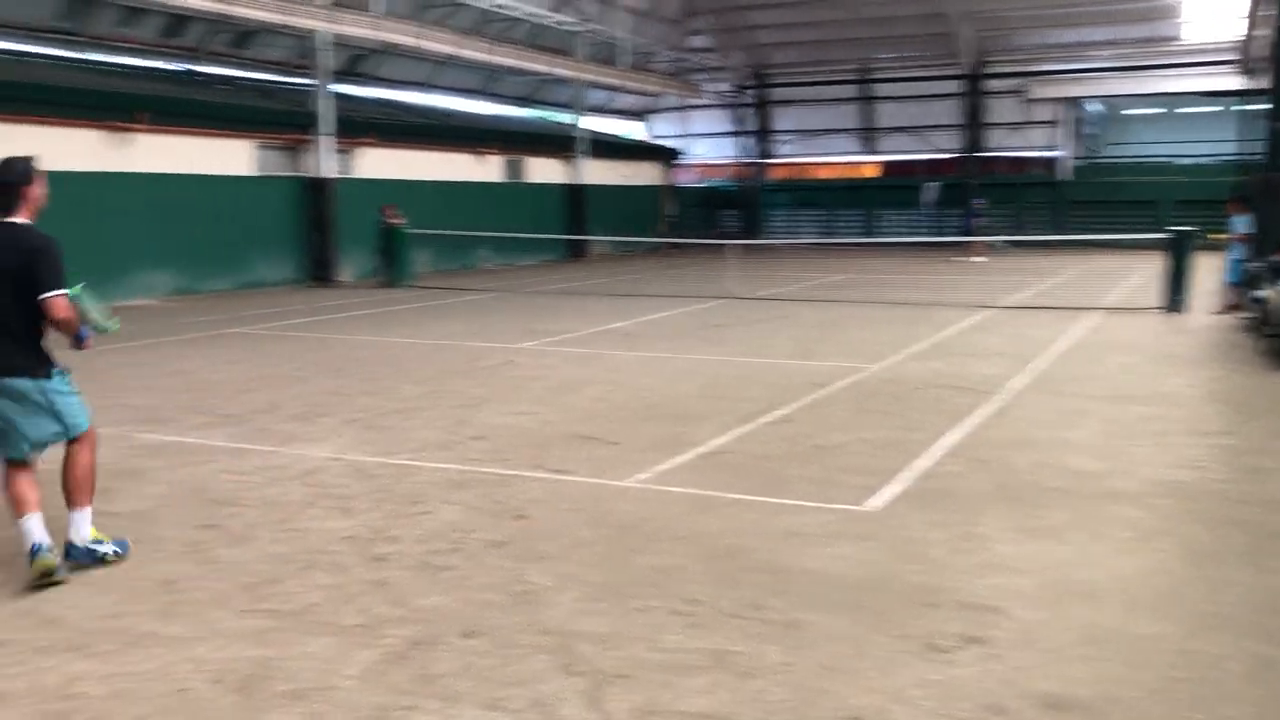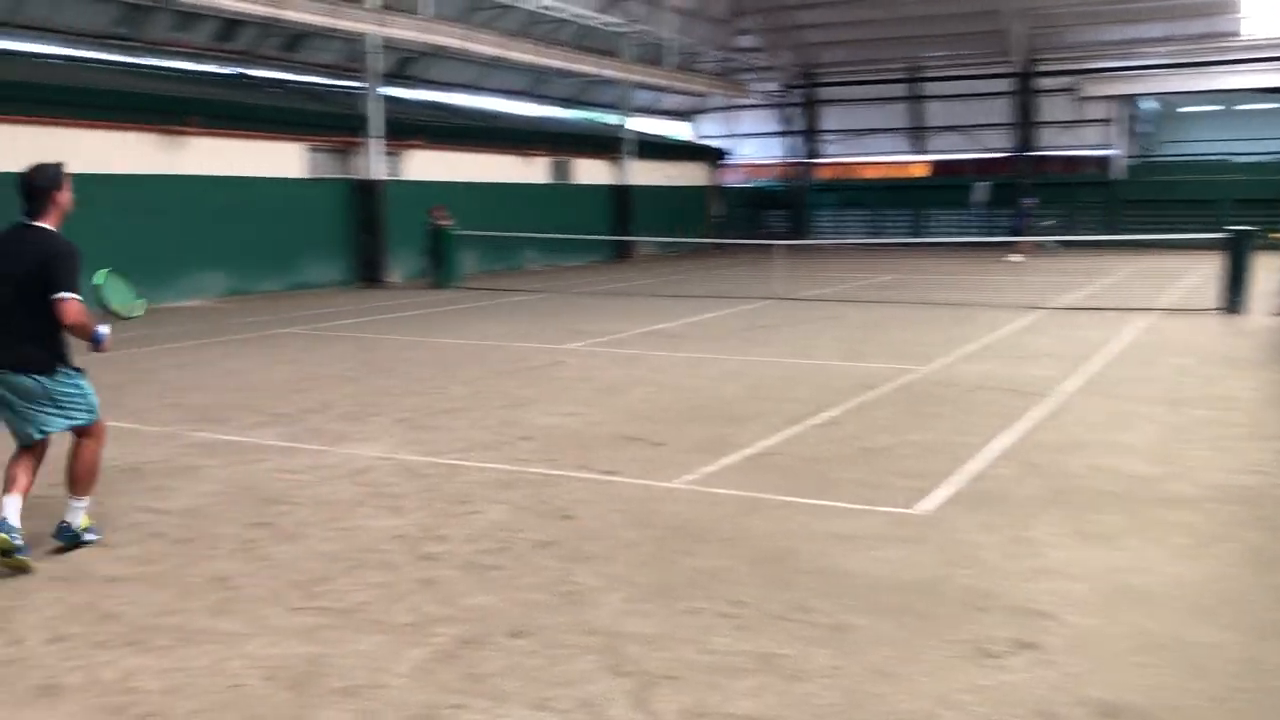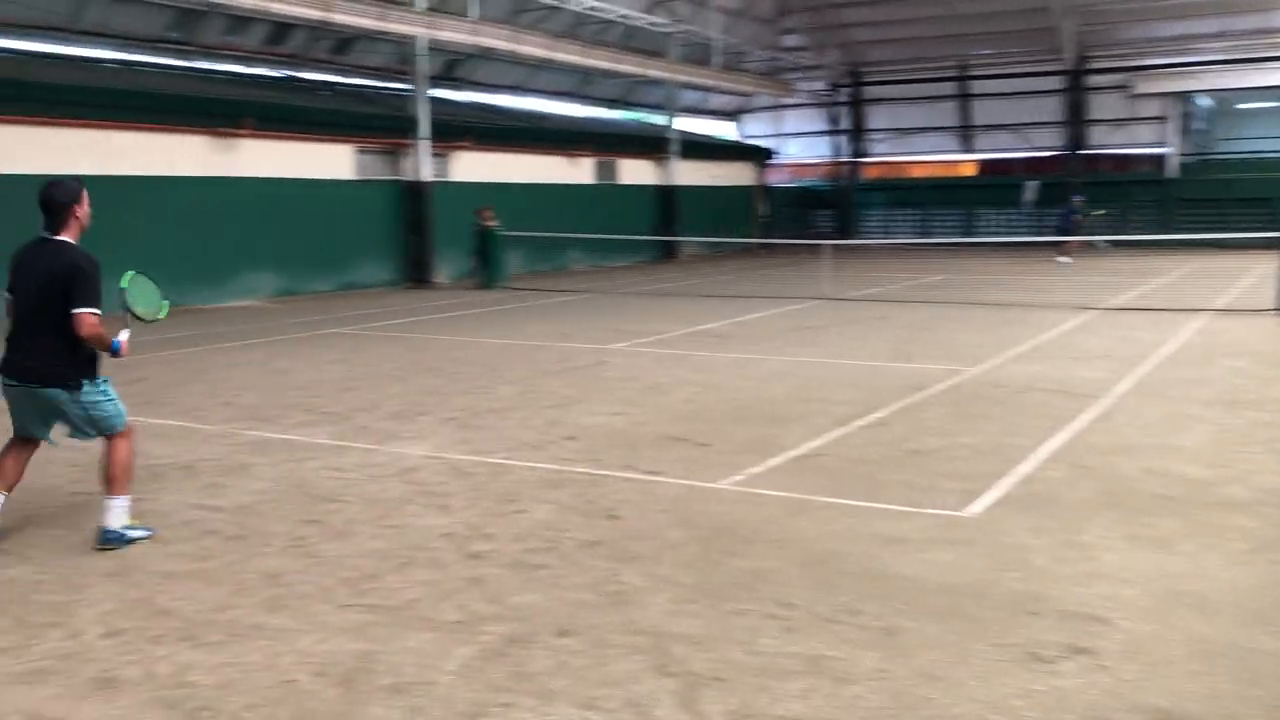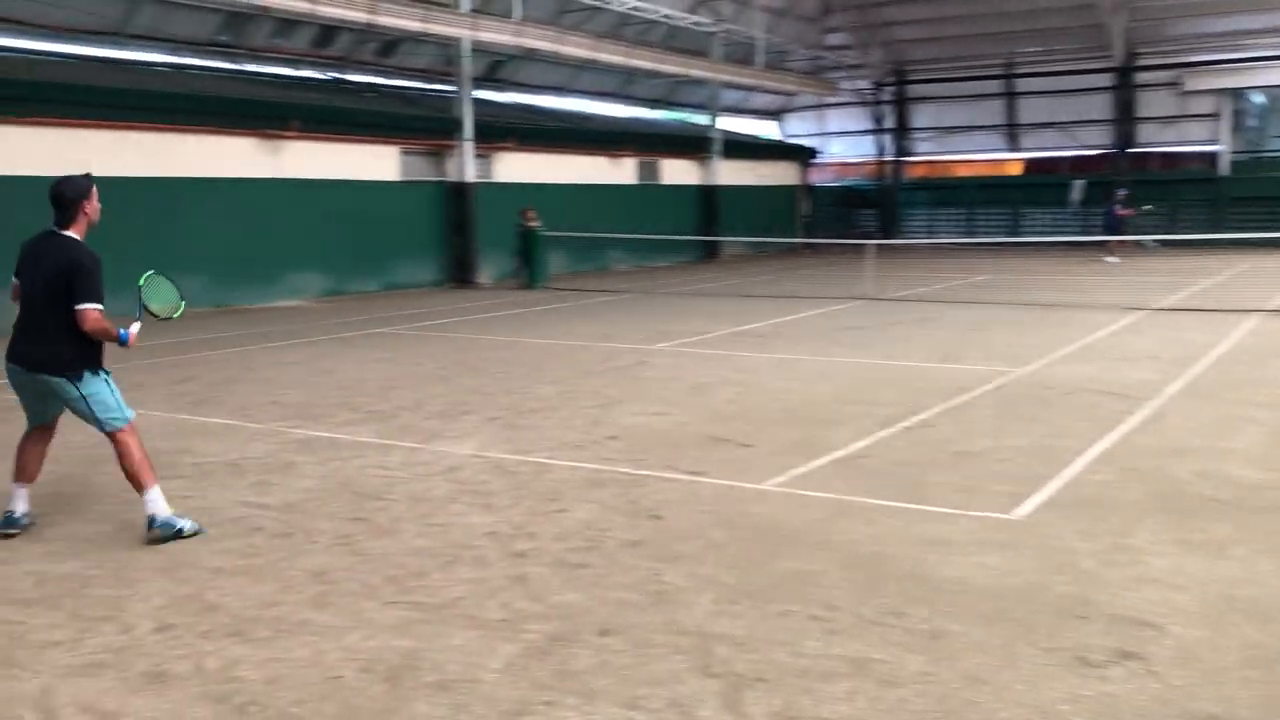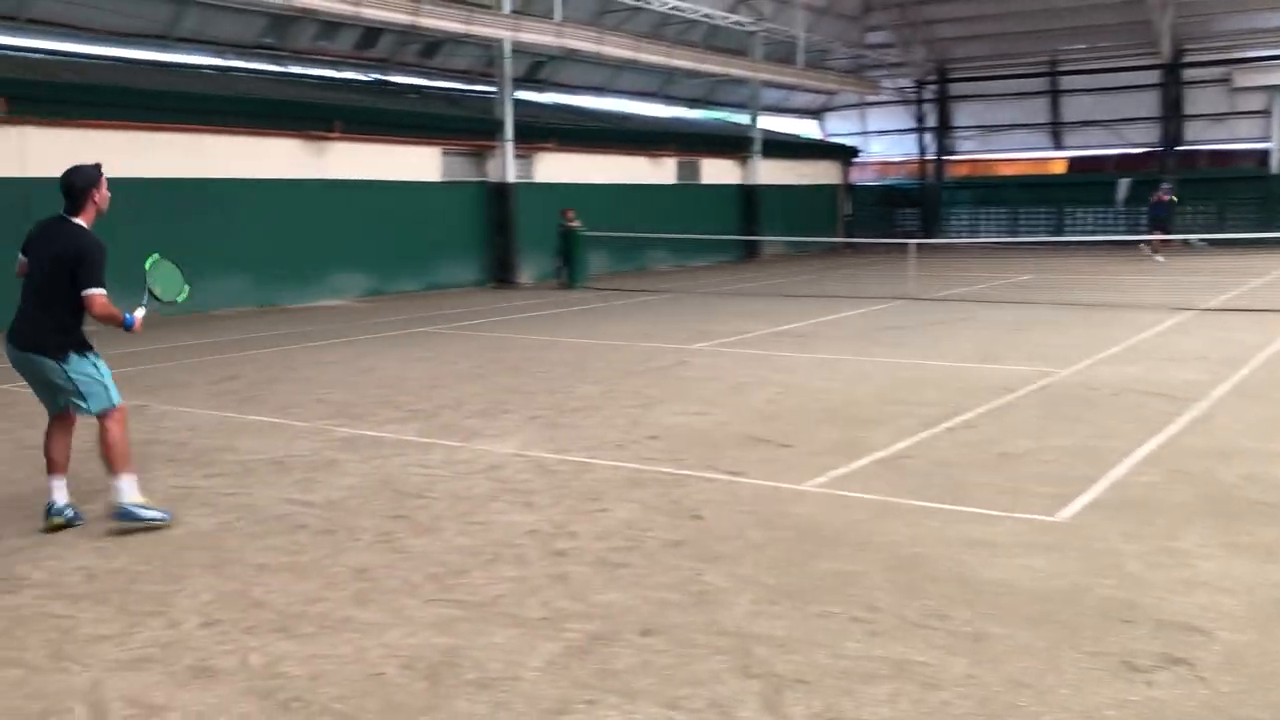
dt=0.1s
person 1, frame 1
right shoulder: (38, 245)
right elbow: (60, 314)
right wrist: (80, 336)
right knee: (81, 438)
left ankle: (38, 546)
right ankle: (82, 540)
person 1, frame 2
right shoulder: (60, 250)
right elbow: (70, 317)
right wrist: (96, 334)
right hip: (42, 367)
right knee: (91, 429)
right ankle: (73, 524)
person 1, frame 3
right shoulder: (80, 264)
right elbow: (87, 328)
right wrist: (112, 344)
right hip: (65, 378)
right knee: (120, 435)
right ankle: (115, 524)
person 1, frame 4
left shoulder: (33, 246)
right shoulder: (84, 259)
right elbow: (90, 323)
right wrist: (122, 336)
right hip: (68, 367)
left knee: (41, 428)
right knee: (124, 432)
right ankle: (160, 516)
person 1, frame 5
left shoulder: (43, 229)
right shoulder: (89, 247)
left elbow: (22, 271)
right elbow: (97, 308)
right wrist: (127, 321)
left hip: (20, 344)
right hip: (56, 350)
left knee: (63, 414)
right knee: (113, 413)
left ankle: (58, 504)
right ankle: (129, 502)
